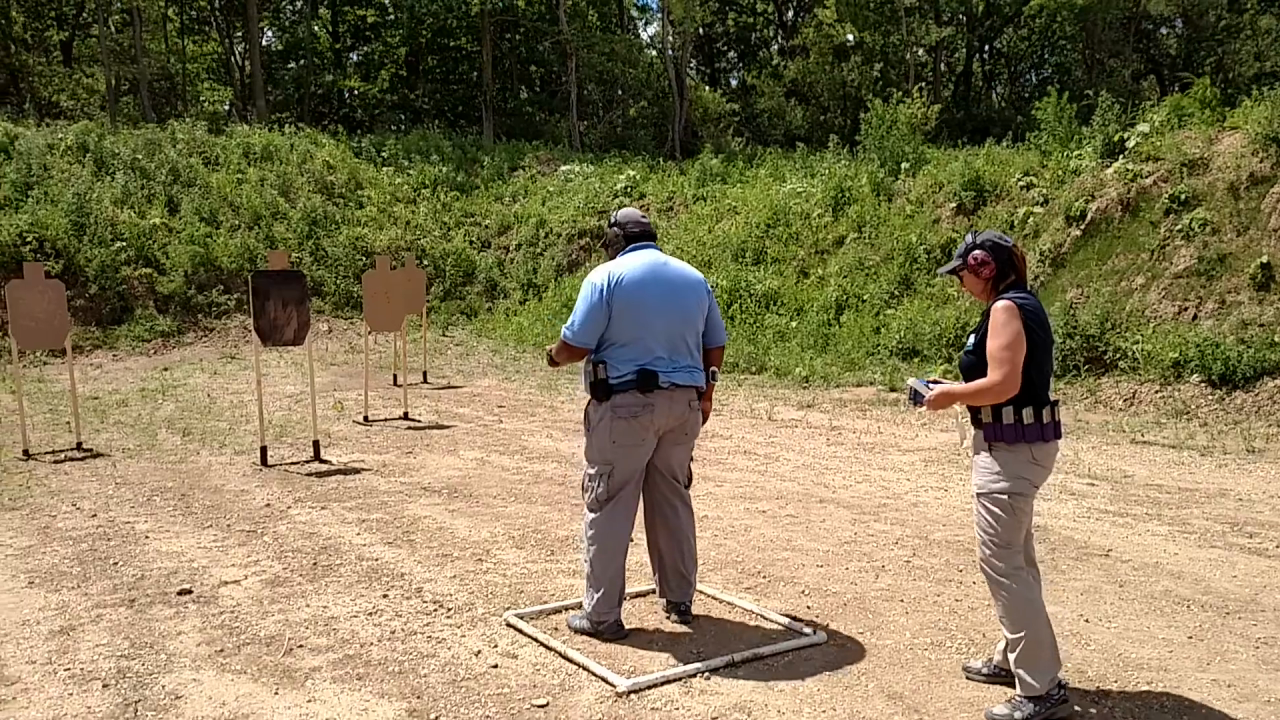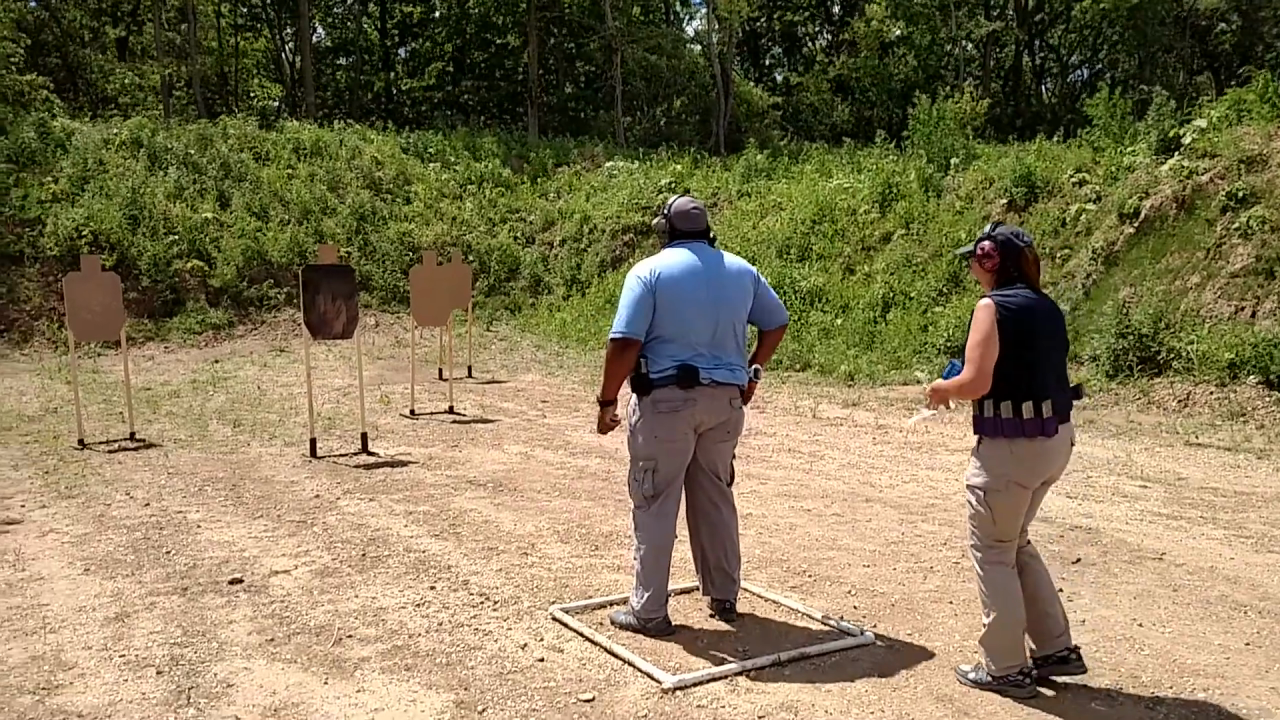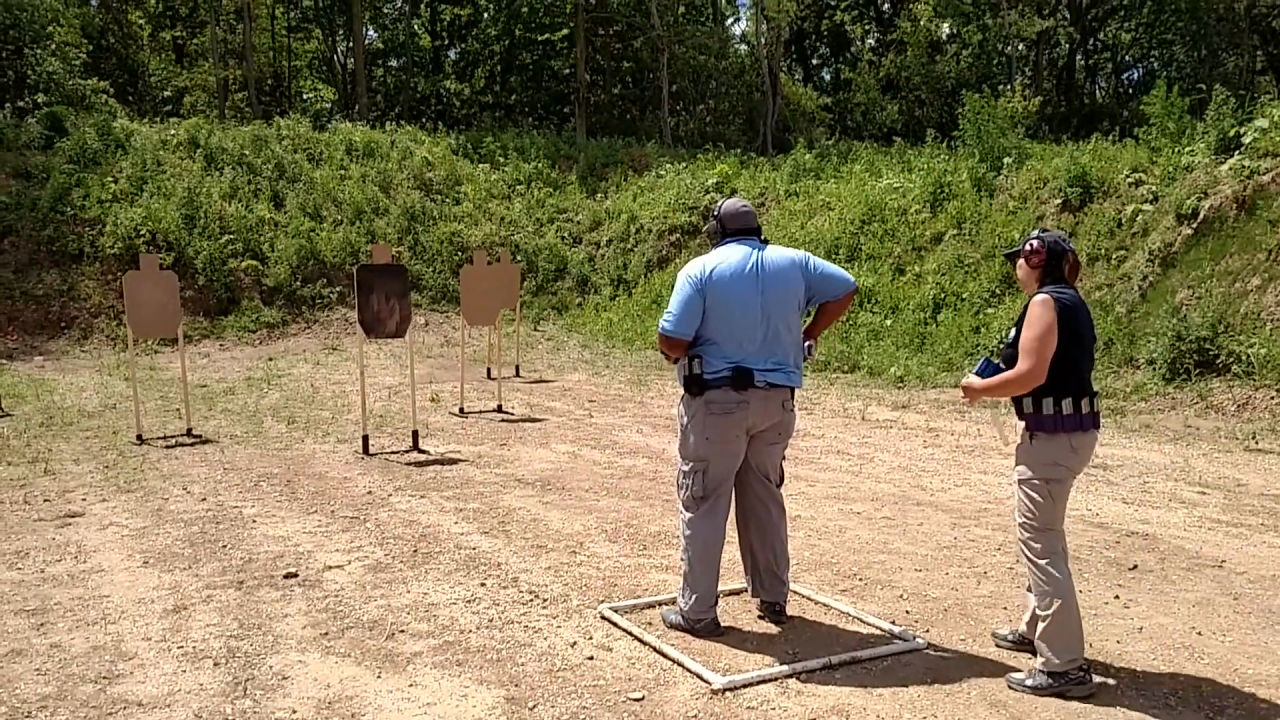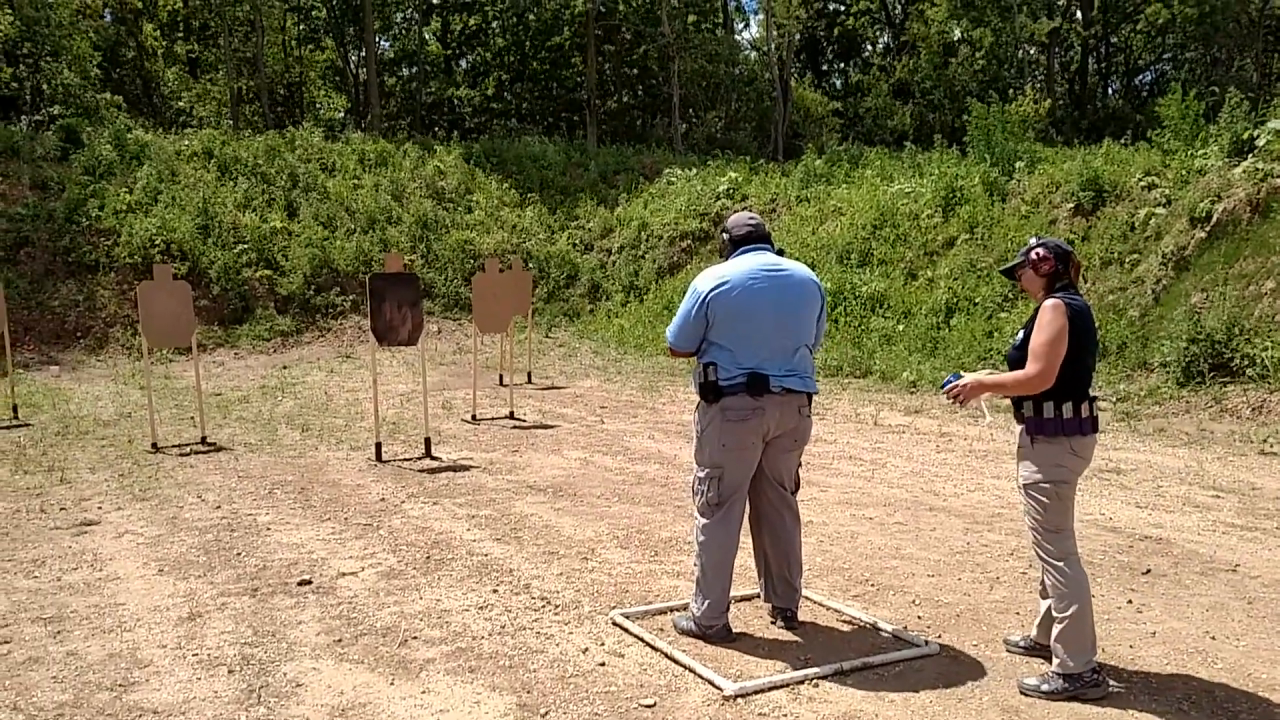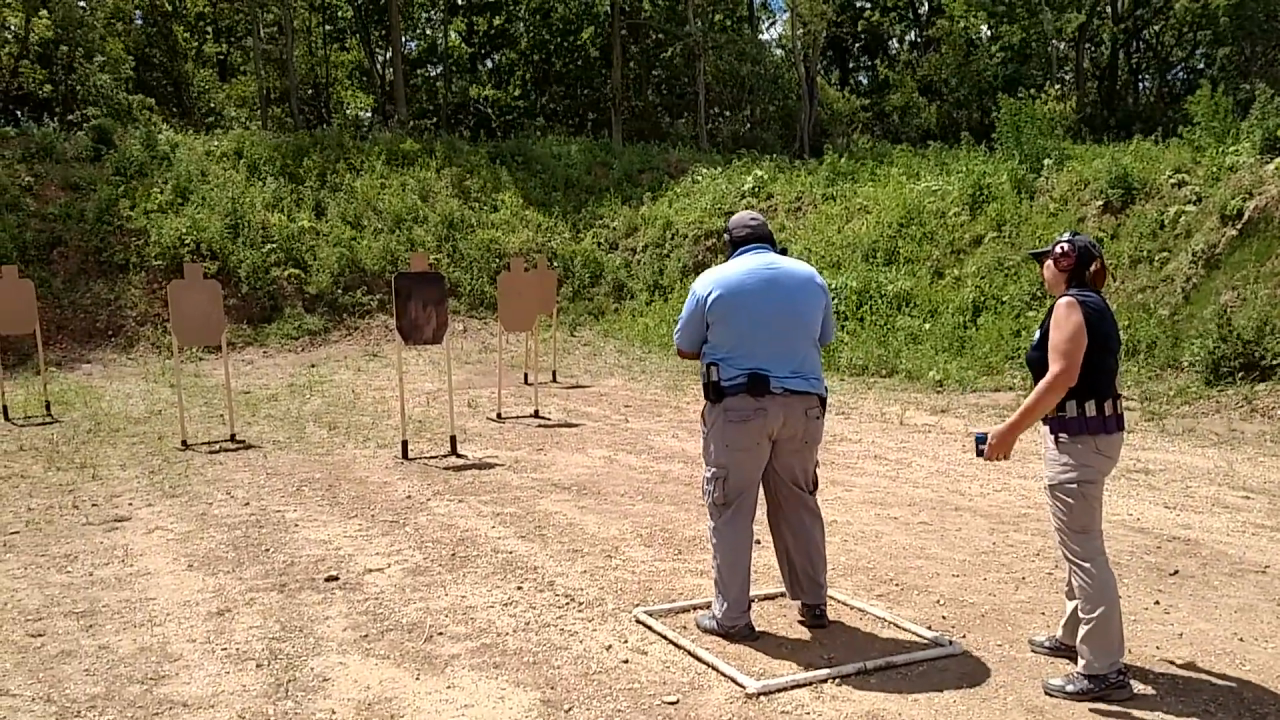
dt=1s
person 1, frame 1
left shoulder: (1006, 308)
right shoulder: (1021, 306)
left elbow: (1003, 385)
left wrist: (949, 392)
right wrist: (957, 393)
left hip: (1011, 447)
right hip: (1017, 443)
left knee: (1000, 562)
right knee: (1013, 556)
right ankle: (1017, 662)
person 1, frame 2
left shoulder: (993, 306)
right shoulder: (1045, 306)
left elbow: (975, 383)
left wrist: (941, 389)
right wrist: (956, 388)
left hip: (1010, 443)
right hip: (1054, 437)
left knee: (992, 553)
right knee: (1015, 544)
left ankle: (1006, 669)
right ankle: (1055, 650)
person 1, frame 3
left shoulder: (1045, 301)
right shoulder: (1066, 301)
left elbow: (1031, 375)
left wrist: (981, 388)
right wrist: (997, 382)
left hip: (1053, 435)
right hip: (1061, 431)
left knee: (1039, 543)
right knee: (1044, 537)
left ankle: (1064, 666)
right ankle: (1037, 629)
person 1, frame 4
left shoulder: (1055, 307)
right shoulder: (1069, 307)
left elbow: (1038, 378)
left wrist: (983, 383)
right wrist: (992, 379)
left hip: (1052, 439)
right hip: (1059, 434)
left knee: (1056, 548)
right knee: (1051, 543)
left ankle: (1077, 669)
right ankle: (1047, 634)
person 1, frame 5
left shoulder: (1069, 305)
right shoulder: (1093, 306)
left elbow: (1060, 378)
left wrist: (1008, 431)
left hip: (1078, 438)
right hip: (1095, 431)
left knee: (1083, 550)
right knee: (1078, 544)
left ankle: (1102, 670)
right ankle: (1073, 634)
person 2, frame 1
left shoulder: (607, 277)
right shoulder: (694, 277)
left elbow: (575, 346)
right elbow: (715, 346)
left wrist: (554, 355)
right wrist: (704, 395)
left hip: (625, 404)
right hip: (682, 402)
left knee: (606, 506)
right knee: (672, 501)
left ankle: (602, 613)
right ankle: (679, 600)
person 2, frame 2
left shoulder: (649, 271)
right shoulder: (740, 270)
left elbow: (625, 343)
right elbow: (776, 323)
left wrist: (607, 401)
right wrist: (752, 370)
left hip: (666, 400)
right hip: (725, 399)
left knee: (653, 505)
right knee: (716, 499)
left ankle: (648, 611)
right ankle: (724, 597)
person 2, frame 3
left shoulder: (701, 269)
right shoulder: (793, 262)
left elbow: (672, 339)
right elbow: (846, 287)
left wrist: (675, 355)
right wrist: (811, 332)
left hip: (717, 400)
right hip: (776, 400)
left knee: (703, 506)
right knee: (765, 499)
left ankle: (697, 611)
right ankle: (773, 599)
person 2, frame 4
left shoulder: (714, 280)
right shoulder: (807, 280)
left elbow: (679, 347)
left hip: (733, 406)
right hip: (792, 405)
left knee: (718, 511)
right knee: (779, 505)
left ankle: (709, 617)
right ankle: (785, 604)
person 2, frame 5
left shoulder: (712, 281)
right shoulder: (810, 277)
left elbow: (686, 349)
right elbow: (823, 339)
left hip: (739, 408)
right hip: (803, 405)
left knee: (731, 512)
right knee: (799, 505)
left ankle: (730, 617)
right ankle: (813, 603)
